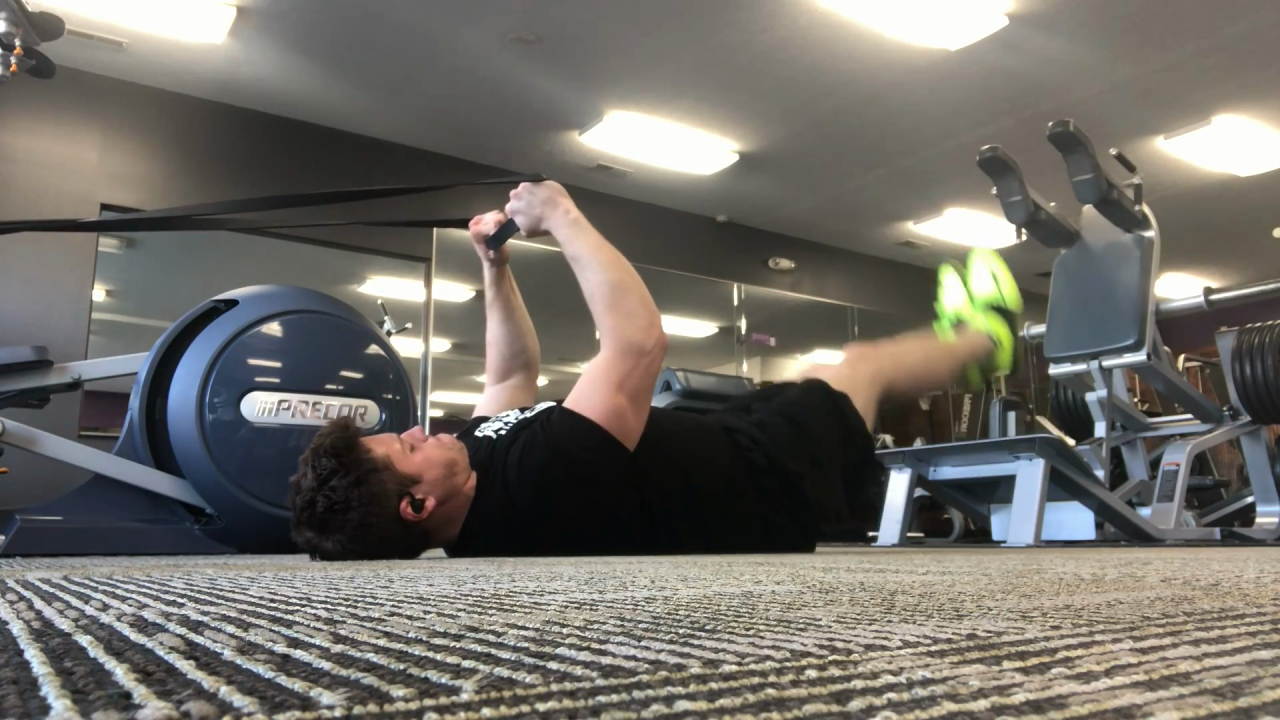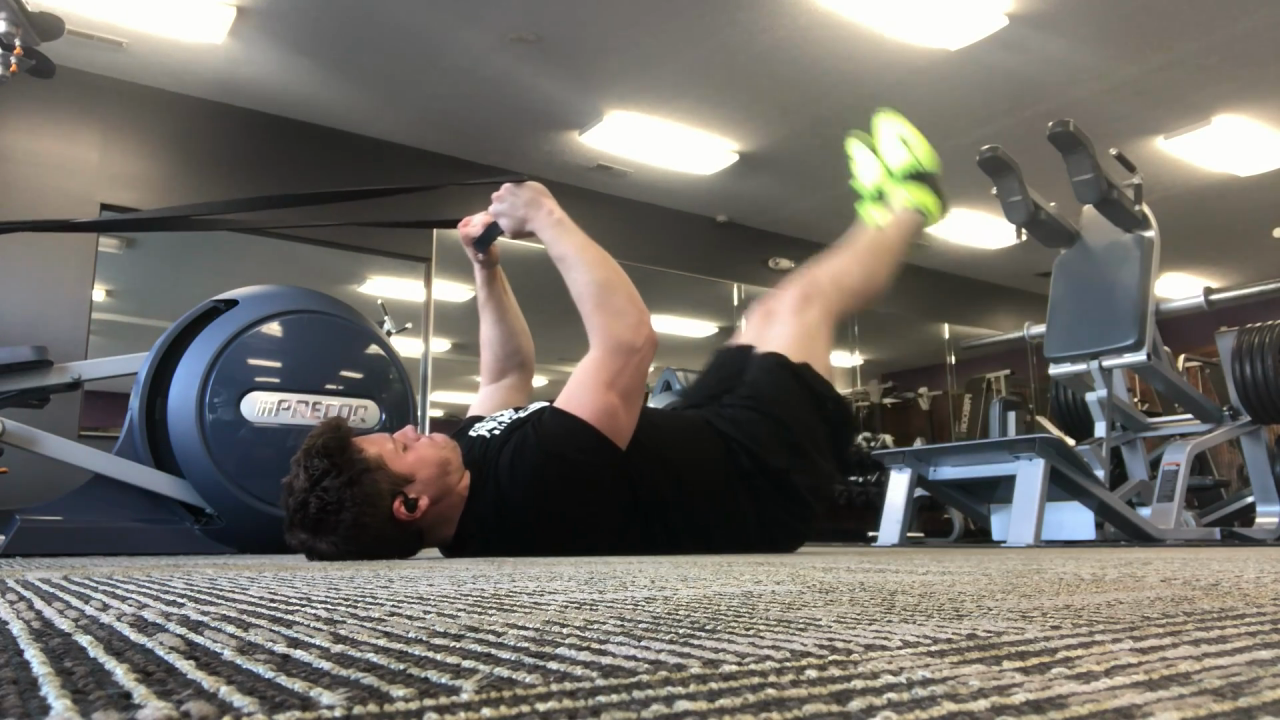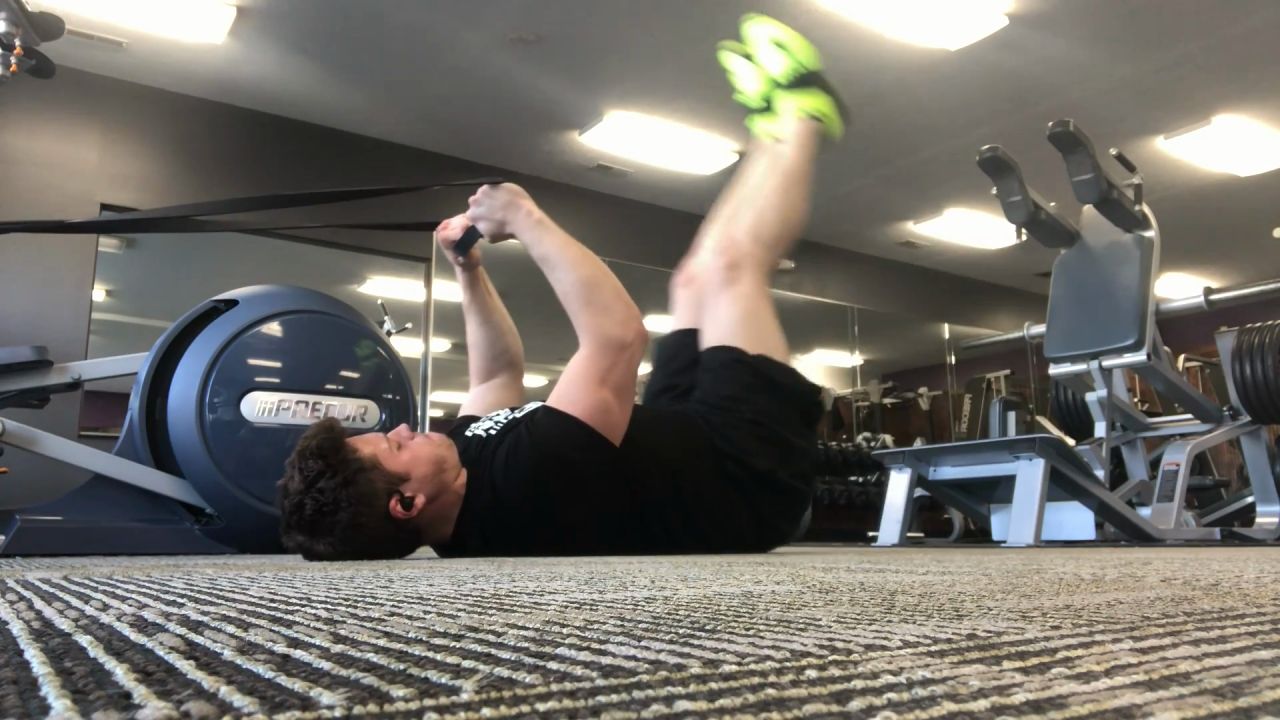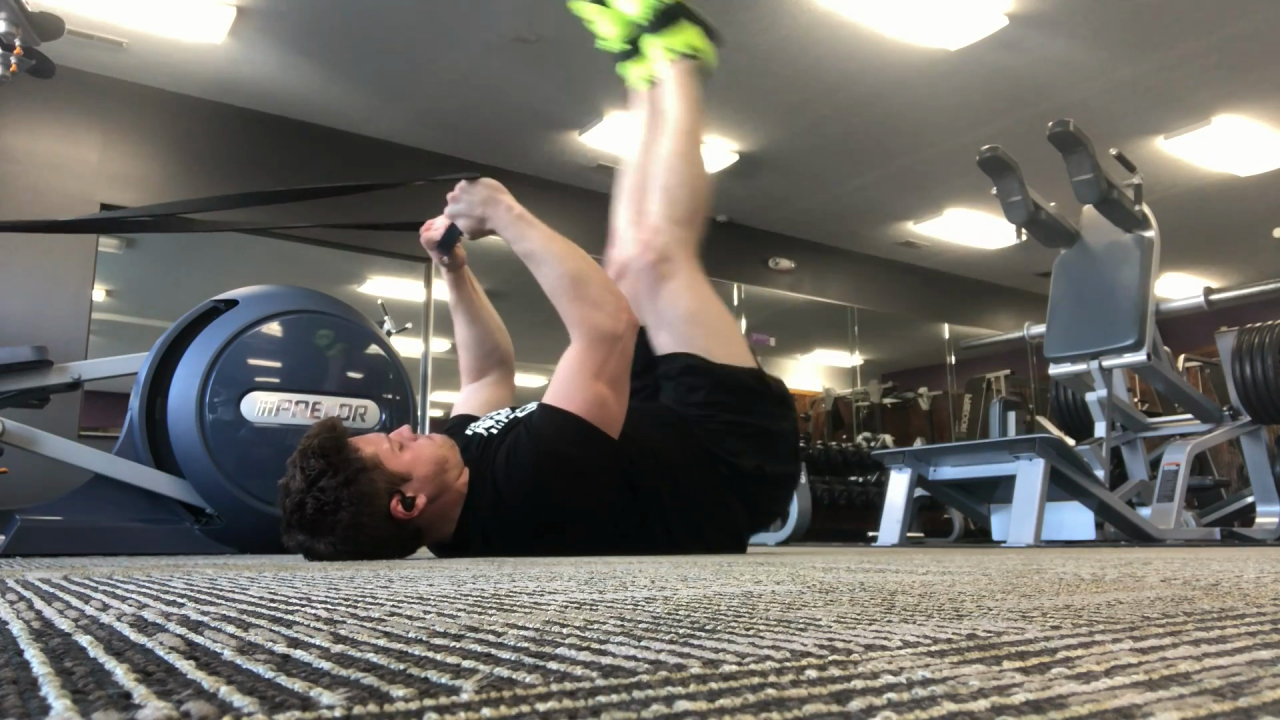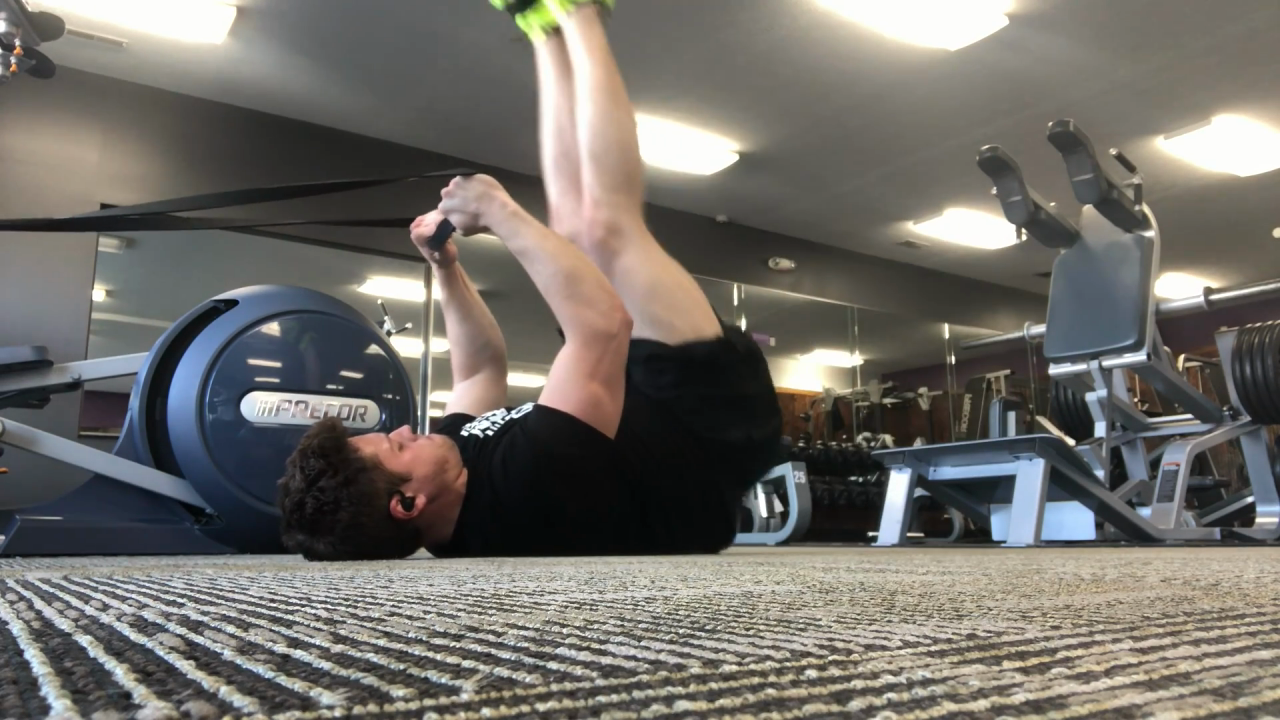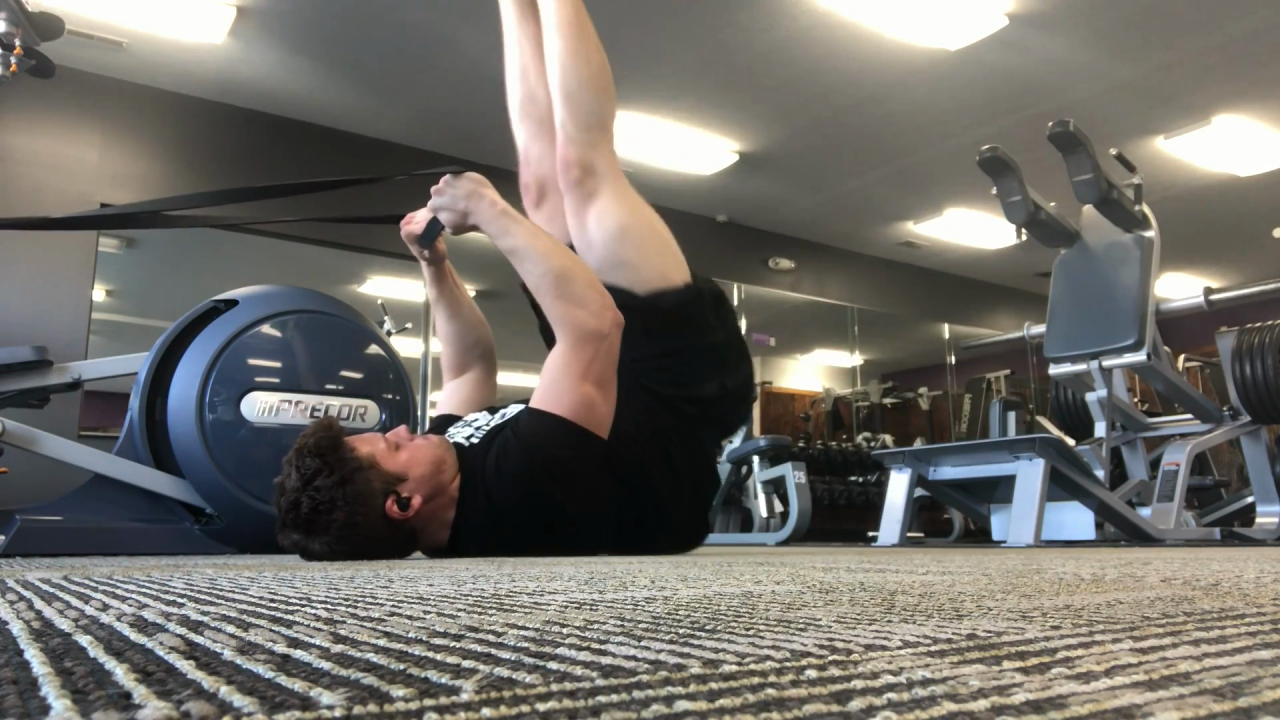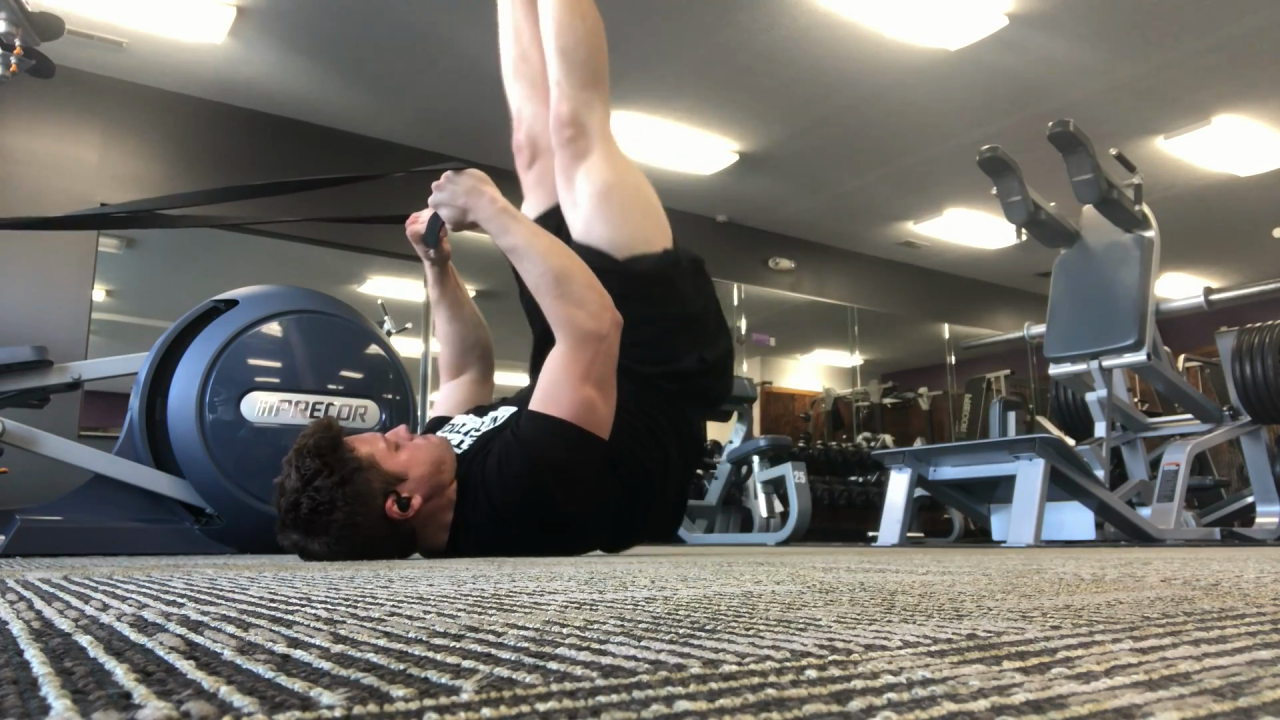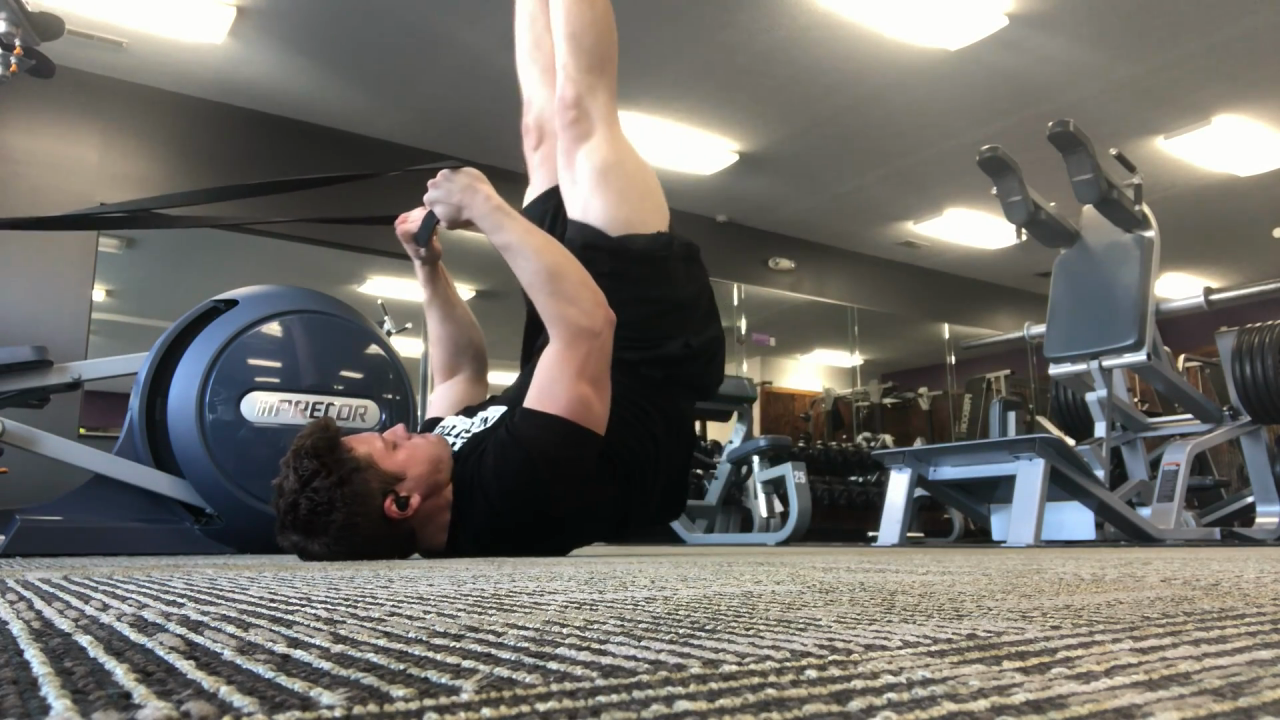
dt=0.2s
person 1, frame 1
left shoulder: (478, 458)
right shoulder: (540, 485)
left elbow: (511, 378)
right elbow: (639, 344)
left wrist: (495, 267)
right wrist: (562, 217)
left hip: (720, 455)
right hip: (765, 480)
left knee: (825, 366)
right knee: (858, 364)
left ankle: (968, 335)
right ankle: (981, 341)
person 1, frame 2
left shoulder: (472, 457)
right shoulder: (529, 487)
left elbow: (506, 378)
right elbow: (628, 341)
left wrist: (485, 270)
right wrist: (547, 221)
left hip: (704, 460)
right hip: (756, 476)
left knee: (764, 319)
right knee: (796, 301)
left ankle: (886, 202)
right ankle: (904, 205)
person 1, frame 3
left shoulder: (465, 457)
right shoulder: (531, 482)
left elbow: (499, 375)
right elbow: (617, 334)
left wrist: (469, 272)
right wrist: (524, 219)
left hip: (682, 444)
right hip: (742, 464)
left knee: (697, 282)
right knee: (729, 264)
left ankle: (776, 120)
right ankle: (801, 113)
person 1, frame 4
left shoulder: (462, 492)
right shoulder: (531, 483)
left elbow: (490, 372)
right elbow: (610, 326)
left wrist: (453, 270)
right wrist: (505, 216)
left hip: (659, 434)
right hip: (731, 451)
right knee: (657, 258)
left ankle: (650, 73)
right ankle: (673, 58)
person 1, frame 5
left shoulder: (459, 494)
right shoulder: (529, 484)
left elbow: (481, 368)
right elbow: (604, 324)
left wrist: (444, 268)
right wrist: (500, 213)
left hip: (654, 415)
right hip: (712, 424)
right knee: (607, 233)
person 1, frame 6
right shoulder: (523, 489)
left elbow: (470, 368)
right elbow: (595, 325)
left wrist: (434, 266)
right wrist: (490, 213)
left hip: (622, 388)
right hip: (682, 392)
left knee: (548, 184)
right knee: (583, 174)
person 1, frame 7
left shoulder: (445, 506)
right shoulder: (522, 491)
left elbow: (468, 370)
right elbow: (596, 326)
left wrist: (437, 265)
right wrist: (490, 210)
left hip: (590, 368)
right hip: (662, 368)
right knee: (574, 130)
person 1, frame 8
right shoulder: (517, 486)
left elbow: (462, 372)
right elbow: (589, 324)
left wrist: (428, 265)
right wrist: (484, 208)
left hip: (592, 364)
right hip: (653, 356)
left knee: (546, 121)
